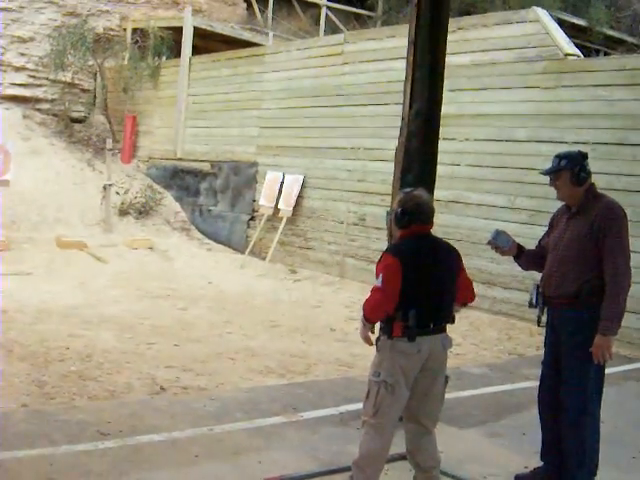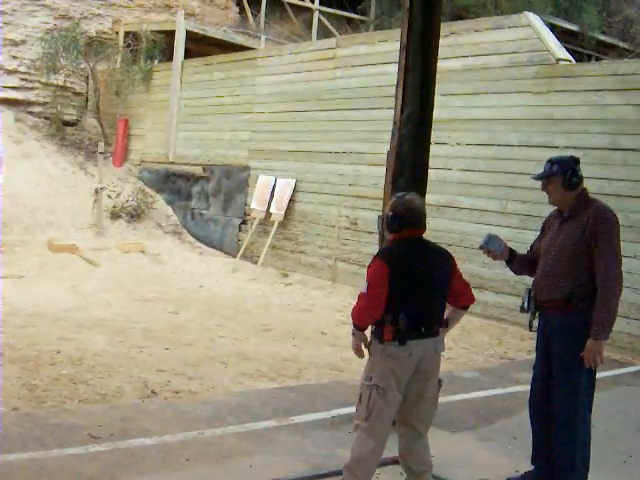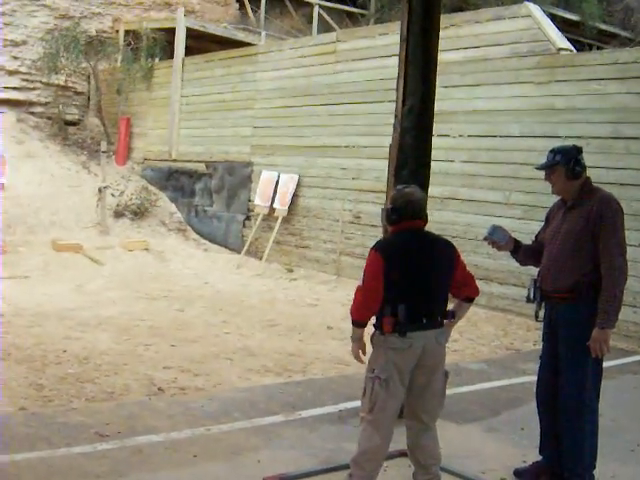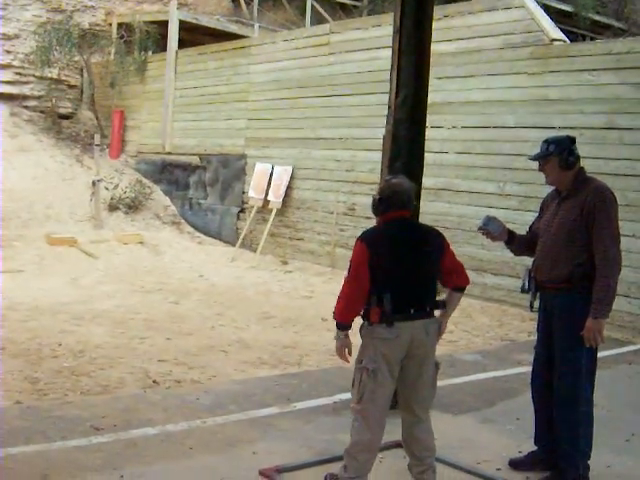
dt=0.2s
person 1, frame 1
left shoulder: (607, 212)
right shoulder: (562, 214)
left elbow: (618, 277)
right elbow: (543, 260)
left wrist: (607, 331)
right wrist: (517, 252)
left hip: (585, 317)
right hip: (556, 315)
left knee: (579, 402)
right knee: (550, 396)
person 1, frame 2
left shoulder: (599, 217)
right shoulder: (554, 219)
left elbow: (609, 281)
right elbow: (535, 264)
left wrist: (598, 335)
right wrist: (508, 256)
left hip: (577, 322)
right hip: (548, 320)
left knee: (570, 406)
right knee: (541, 401)
person 1, frame 3
left shoulder: (603, 206)
right shoulder: (558, 209)
left elbow: (614, 270)
right elbow: (539, 254)
left wrist: (604, 324)
right wrist: (513, 247)
left hip: (583, 312)
right hip: (554, 310)
left knee: (577, 396)
right knee: (548, 392)
person 1, frame 4
left shoulder: (597, 196)
right shoulder: (552, 199)
left elbow: (608, 261)
right elbow: (534, 244)
left wrist: (598, 314)
right wrist: (507, 237)
left hip: (577, 302)
right hip: (549, 300)
left knee: (573, 387)
right knee: (543, 382)
right ankle: (548, 451)
person 2, frame 1
left shoulder: (397, 254)
right shoulder: (449, 253)
left elbow: (381, 302)
right elbow: (465, 295)
left wrist: (366, 321)
left hip: (401, 344)
right hip: (437, 342)
left knee: (379, 420)
right knee: (423, 419)
person 2, frame 2
left shoulder: (387, 257)
right shoulder: (442, 257)
left elbow: (369, 305)
right elbow: (463, 299)
left wrist: (358, 332)
left hip: (393, 348)
right hip: (429, 347)
left knee: (372, 424)
right knee: (416, 423)
person 2, frame 3
left shoulder: (385, 249)
right shoulder: (445, 248)
left elbow: (367, 299)
right elbow: (468, 292)
left wrist: (357, 334)
right wrist: (447, 324)
left hip: (396, 340)
right hip: (433, 339)
left knee: (377, 416)
right knee: (424, 415)
person 2, frame 4
left shoulder: (370, 240)
right shoulder: (433, 238)
left elbow: (353, 291)
right elbow: (458, 281)
left wrist: (342, 331)
right wrist: (443, 318)
left hip: (384, 331)
right hip: (424, 328)
left knee: (369, 408)
right knee: (418, 406)
